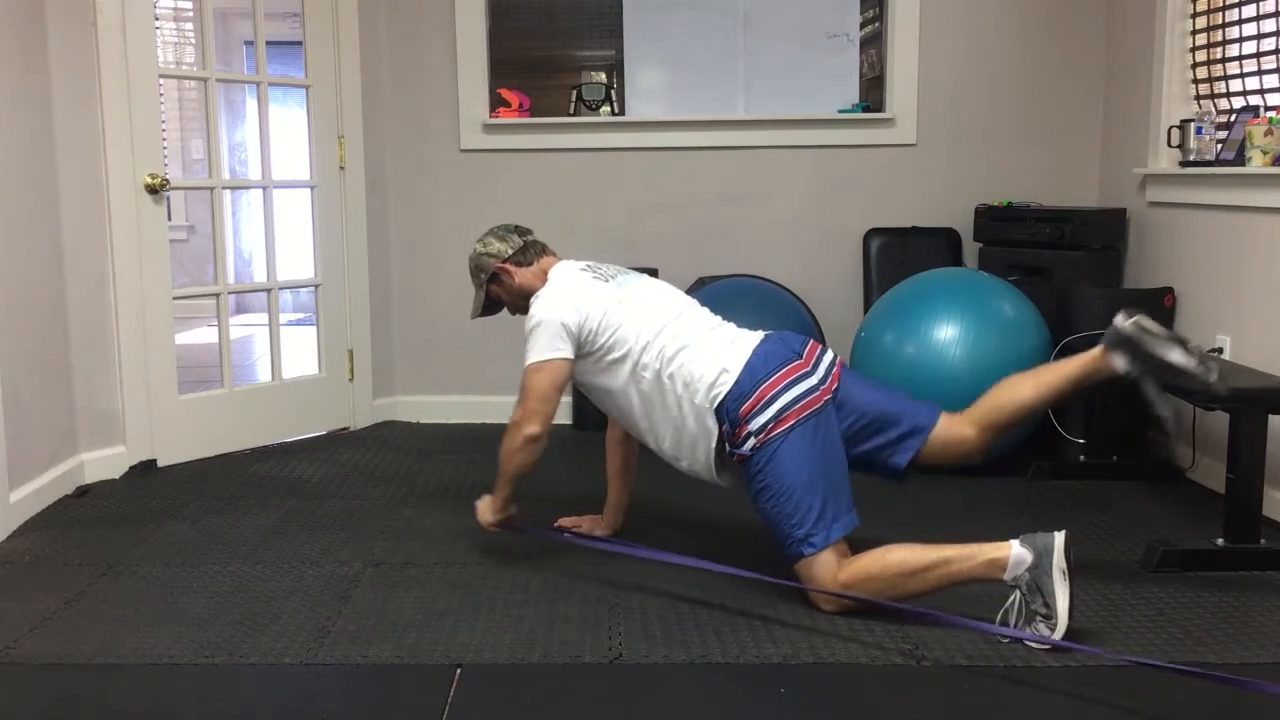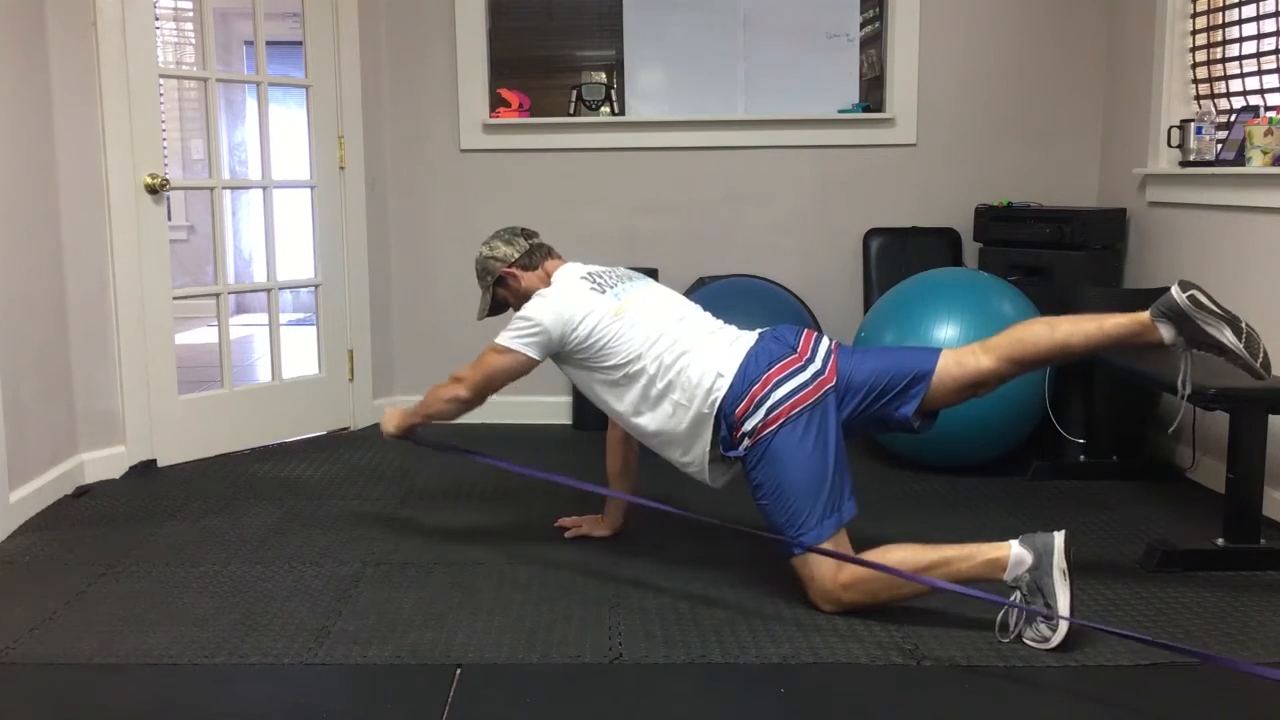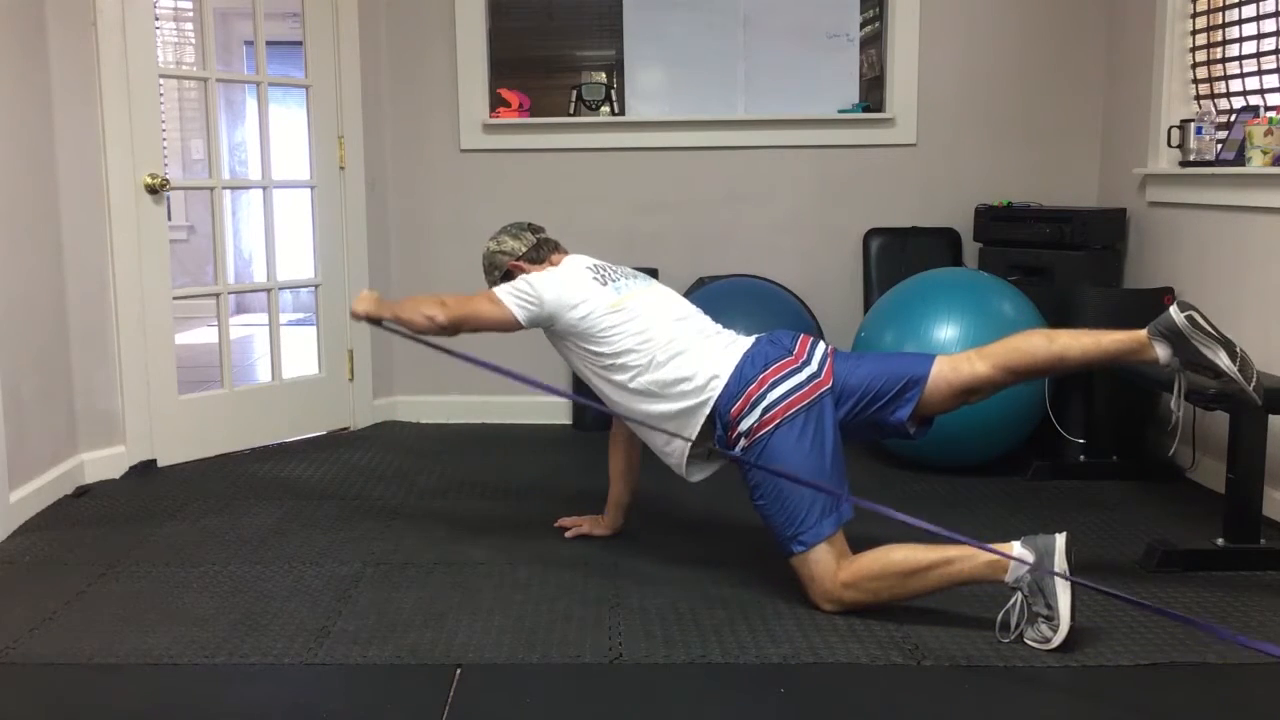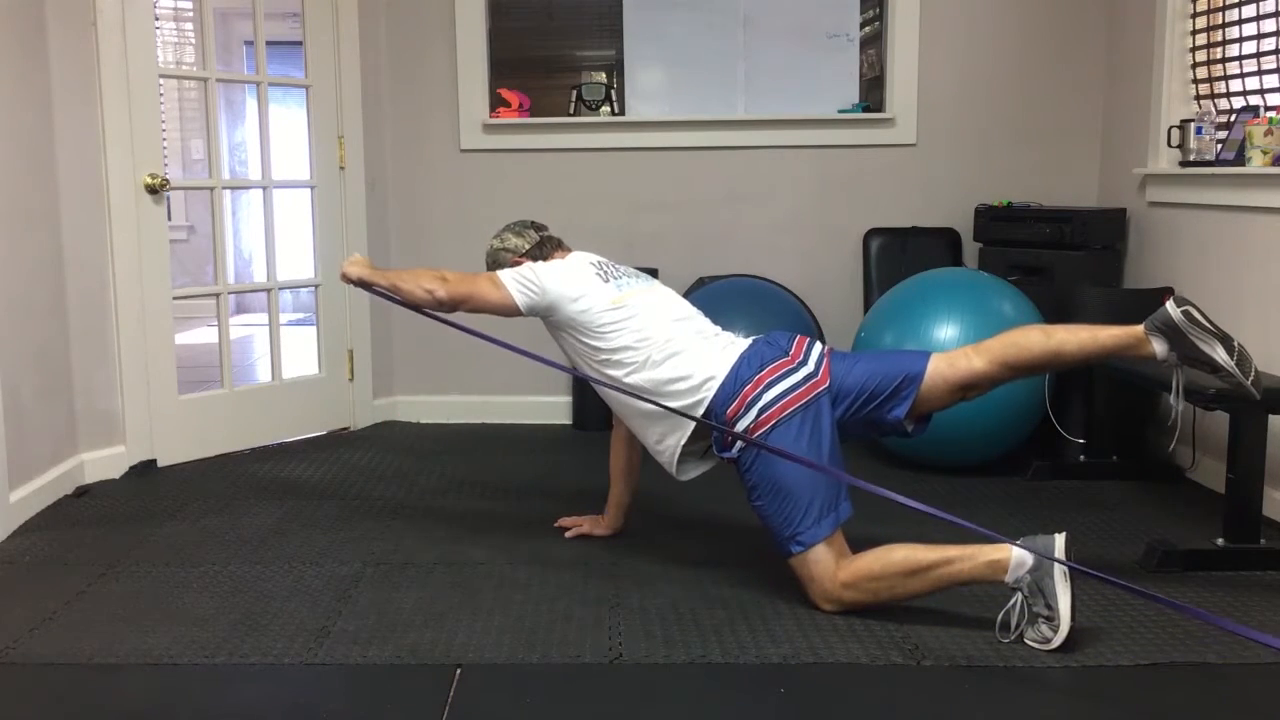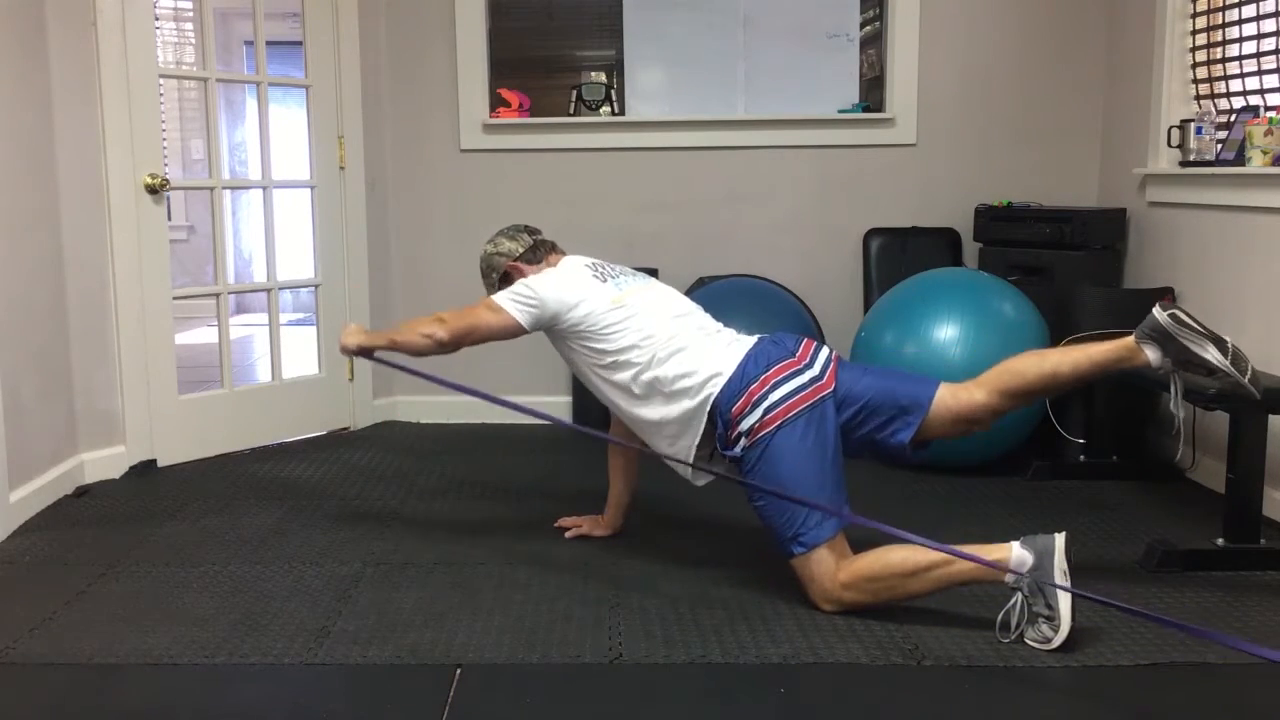
dt=0.5s
person 1, frame 1
left shoulder: (552, 308)
right shoulder: (602, 281)
left elbow: (529, 431)
right elbow: (627, 412)
left wrist: (498, 501)
right wrist: (610, 518)
left hip: (765, 412)
right hip: (795, 367)
left knee: (834, 581)
right knee: (966, 434)
left ankle: (1010, 559)
right ankle: (1111, 356)
person 1, frame 2
left shoulder: (549, 310)
right shoulder: (606, 281)
left elbow: (464, 389)
right elbow: (628, 409)
left wrist: (405, 416)
right wrist: (608, 516)
left hip: (765, 409)
right hip: (796, 358)
left knee: (835, 583)
right knee: (986, 361)
left ankle: (1013, 558)
right ankle: (1161, 320)
person 1, frame 3
left shoulder: (552, 289)
right shoulder: (608, 275)
left elbow: (441, 317)
right elbow: (627, 411)
left wrist: (374, 307)
right wrist: (608, 516)
left hip: (759, 409)
right hip: (791, 361)
left knee: (836, 583)
right knee: (979, 370)
left ankle: (1016, 559)
right ankle: (1159, 338)
person 1, frame 4
left shoulder: (552, 281)
right shoulder: (609, 275)
left elbow: (442, 292)
right elbow: (630, 409)
left wrist: (367, 273)
right wrist: (609, 516)
left hip: (755, 408)
right hip: (790, 362)
left knee: (834, 584)
right knee: (977, 364)
left ankle: (1014, 560)
right ankle: (1156, 332)
person 1, frame 5
left shoulder: (549, 291)
right shoulder: (608, 275)
left elbow: (444, 332)
right elbow: (628, 410)
left wrist: (367, 339)
right wrist: (609, 516)
left hip: (759, 411)
right hip: (792, 363)
left knee: (833, 582)
right knee: (976, 400)
left ankle: (1015, 560)
right ankle: (1146, 344)
